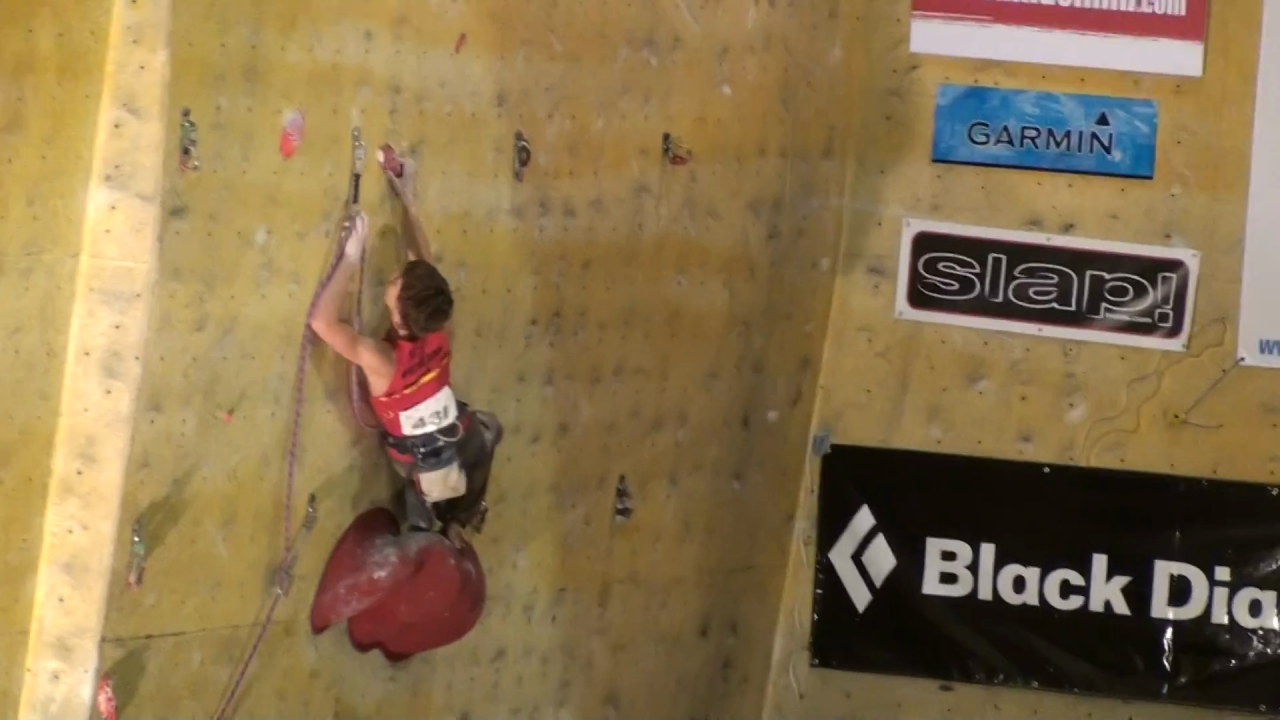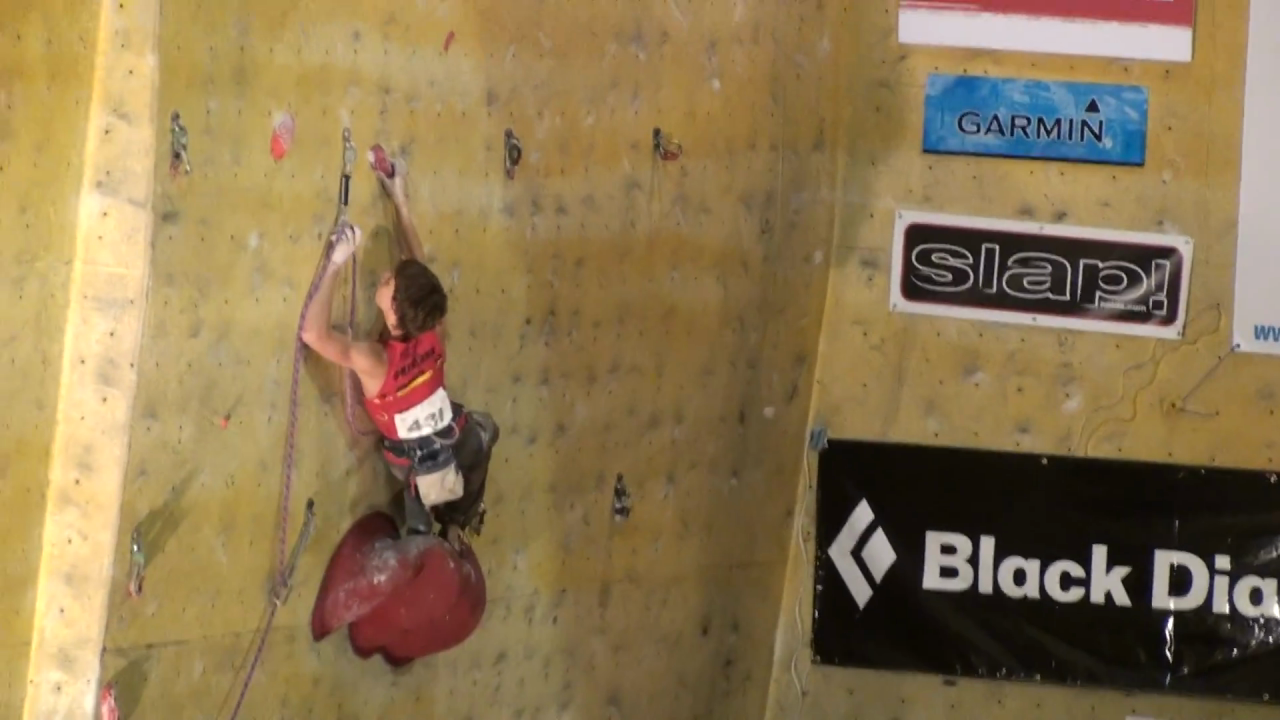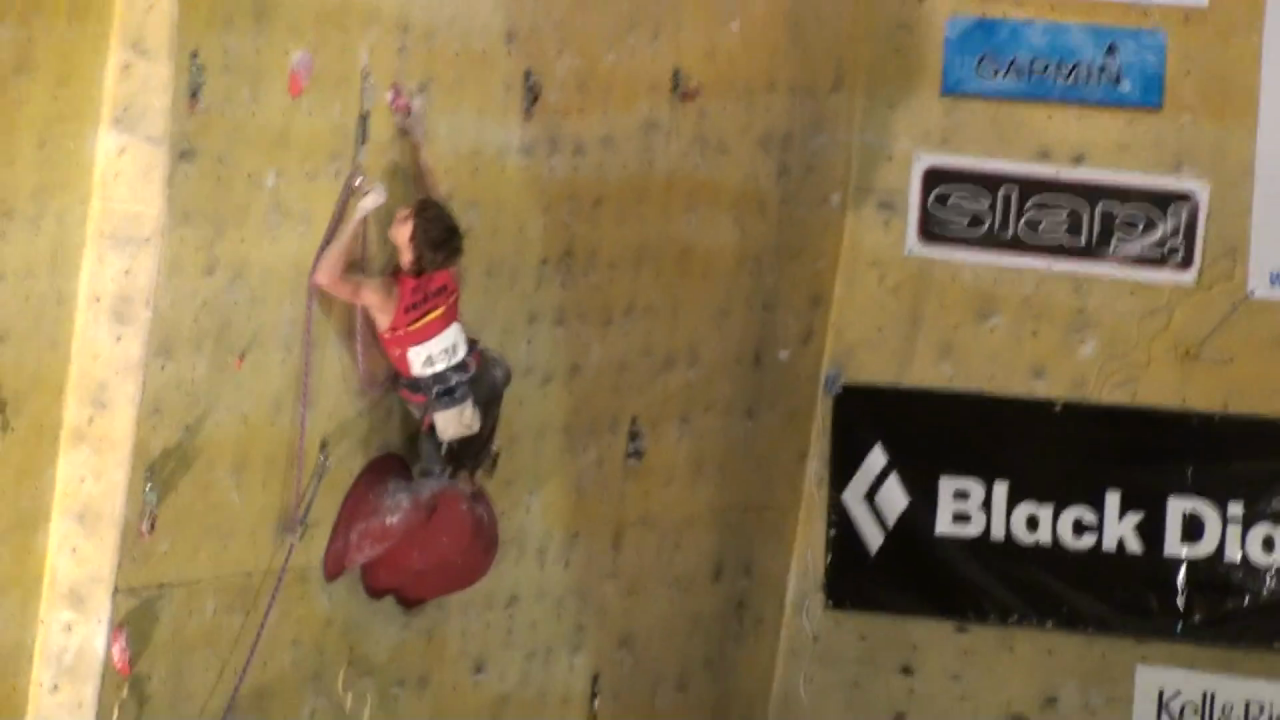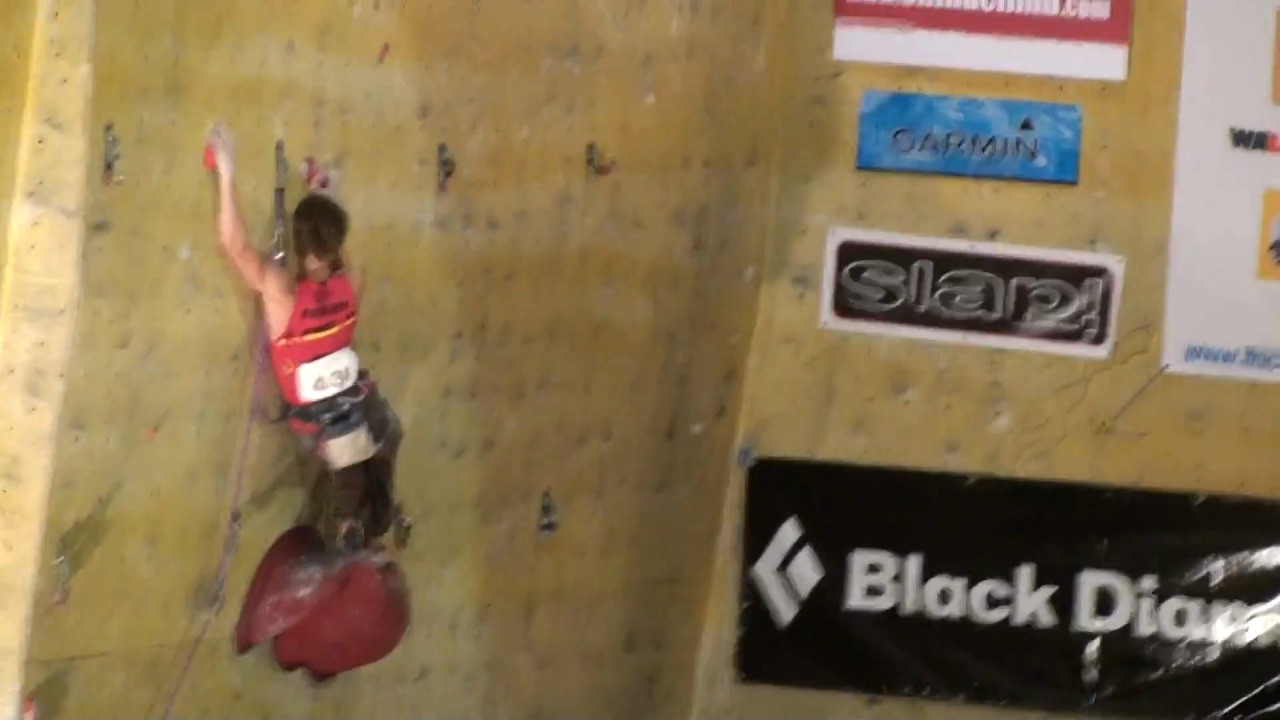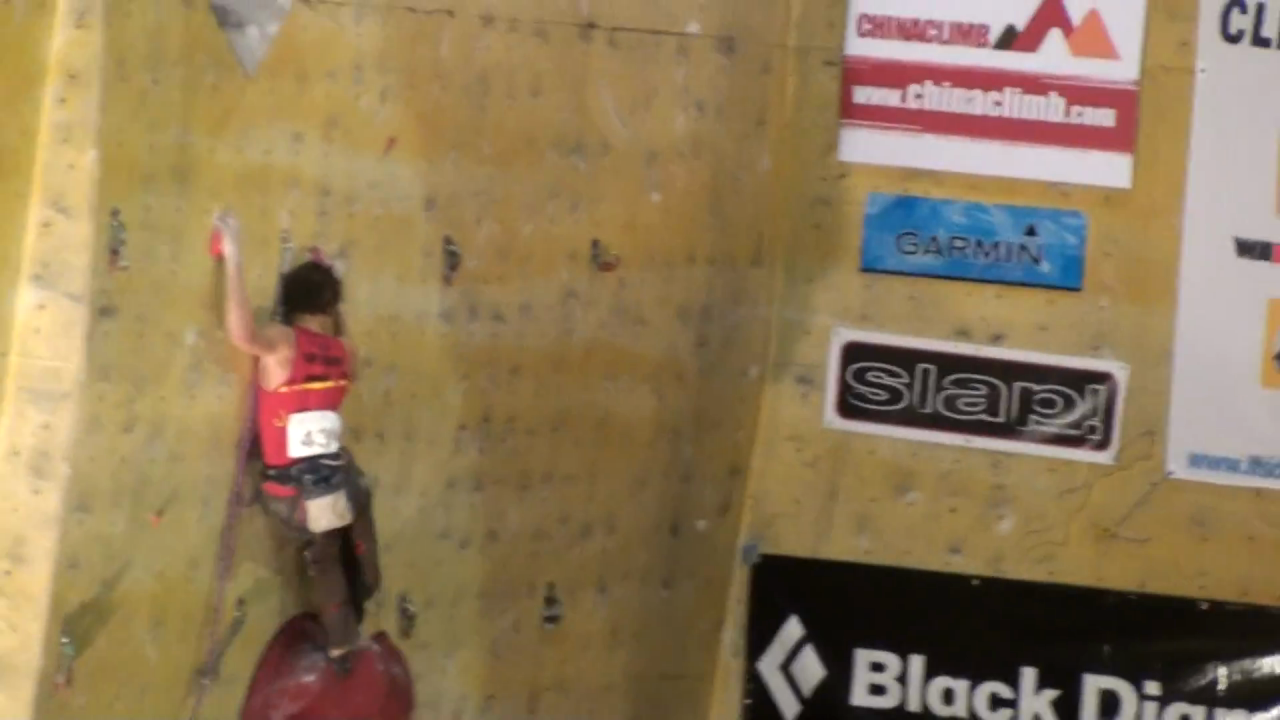
dt=1s
person 1, frame 1
left shoulder: (382, 360)
right shoulder: (439, 332)
left elbow: (322, 321)
right elbow: (424, 263)
left wrist: (351, 256)
right wrist: (406, 198)
left hip: (425, 469)
right hip: (462, 446)
right knee: (488, 425)
right ankle: (460, 519)
person 1, frame 2
left shoulder: (374, 361)
right shoulder: (432, 331)
left elbow: (312, 332)
right elbow: (417, 264)
left wrist: (336, 263)
right wrist: (399, 198)
left hip: (420, 470)
right hip: (460, 447)
right knee: (485, 426)
right ankle: (459, 521)
person 1, frame 3
left shoulder: (385, 295)
right shoulder: (446, 268)
left elbow: (325, 276)
right elbow: (435, 204)
left wrist: (360, 213)
right wrist: (417, 141)
left hip: (438, 404)
right hip: (477, 383)
right ankle: (474, 462)
person 1, frame 4
left shoulder: (280, 291)
right shoulder: (350, 284)
left elbow: (235, 245)
right elbow: (336, 255)
left wrist: (226, 174)
right wrist: (318, 195)
left hip: (323, 427)
right hip: (366, 413)
left ankle: (350, 523)
right ankle: (376, 524)
person 1, frame 5
left shoulder: (282, 342)
right shoulder: (343, 351)
left elbow: (240, 332)
left wrist: (232, 258)
right wrist: (328, 289)
left hip: (289, 491)
right hip: (337, 481)
left knee: (322, 552)
left ankle: (341, 641)
right ankle: (357, 603)
